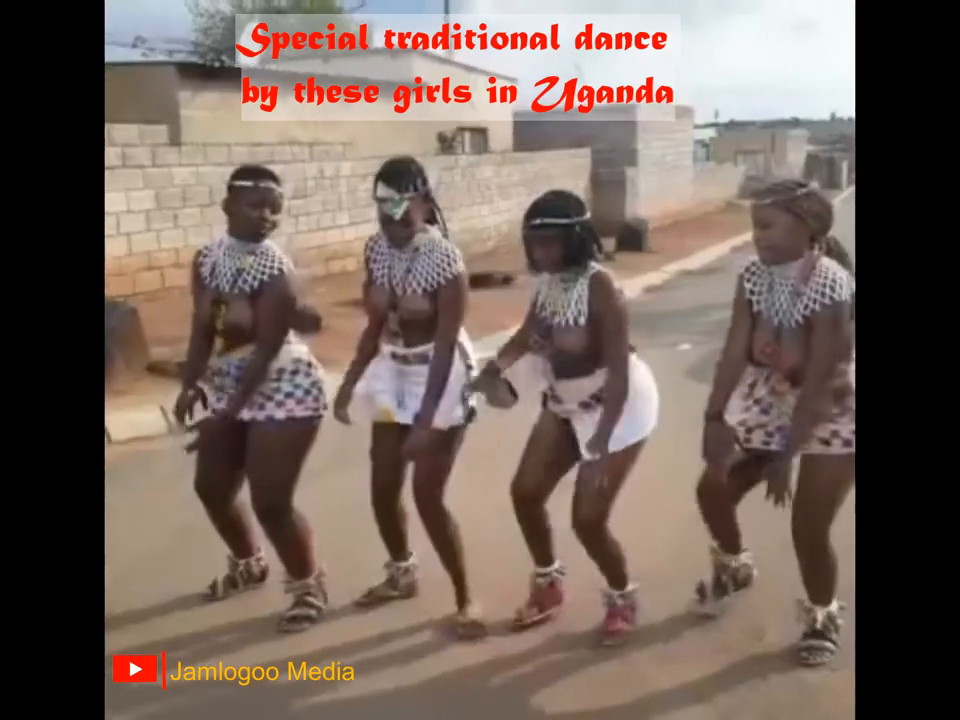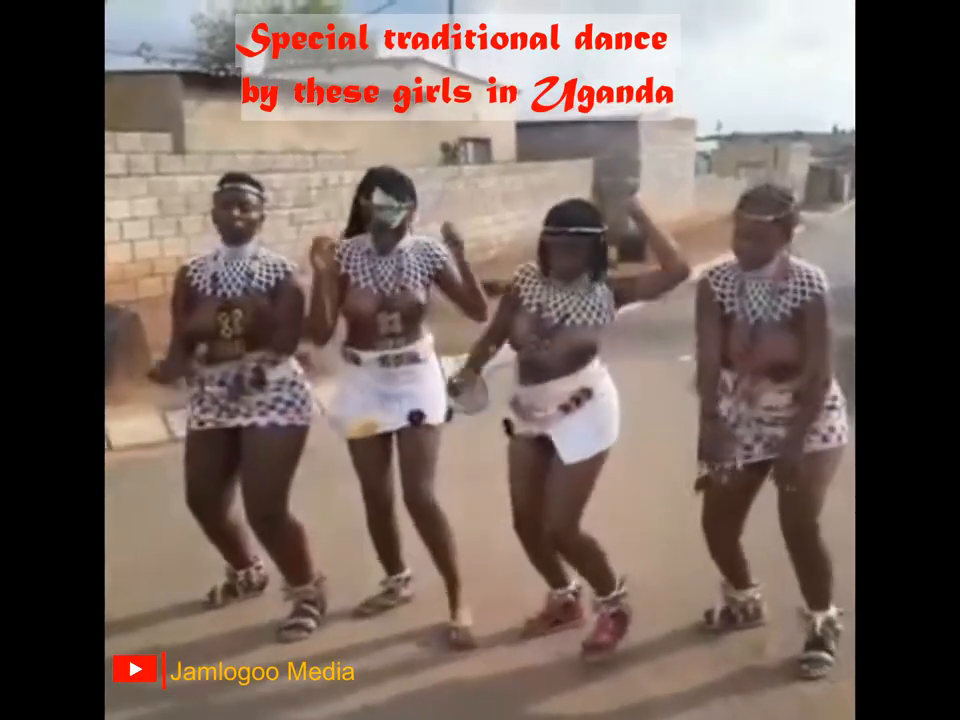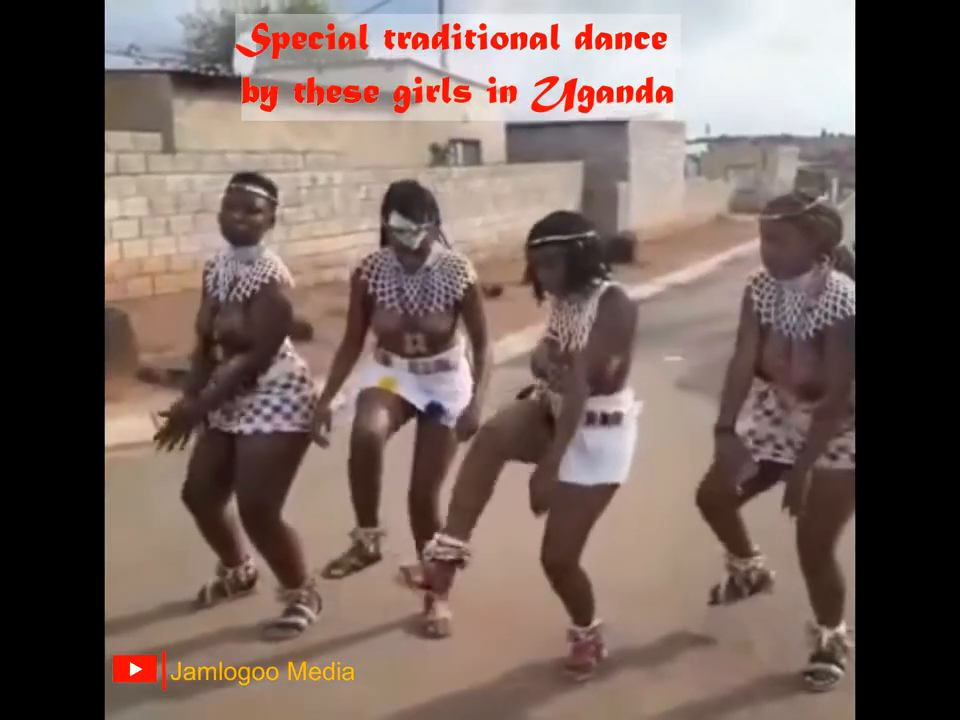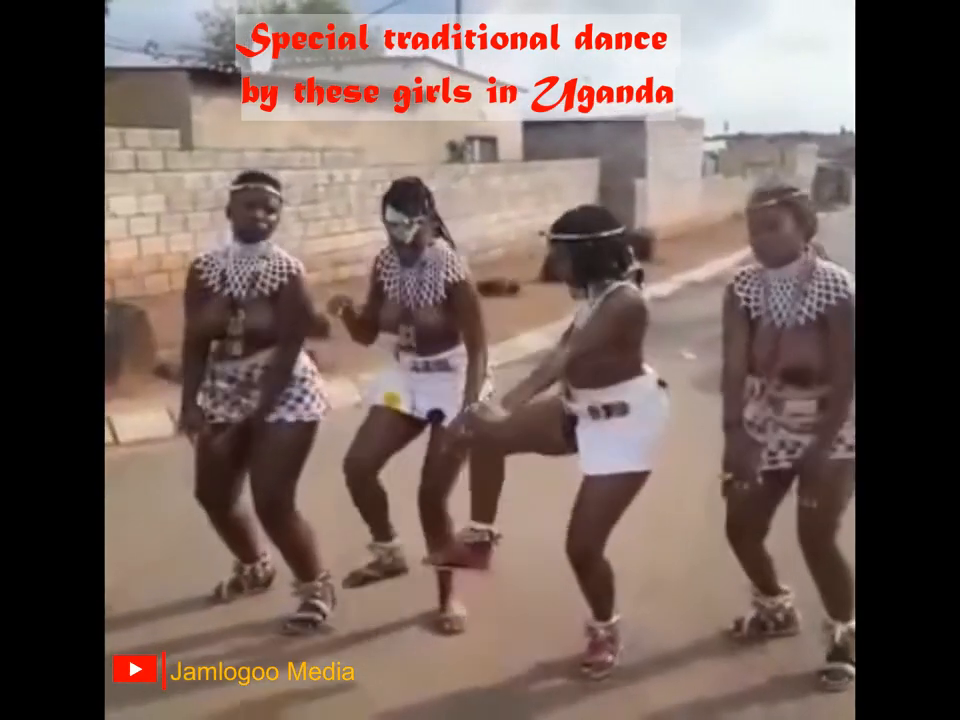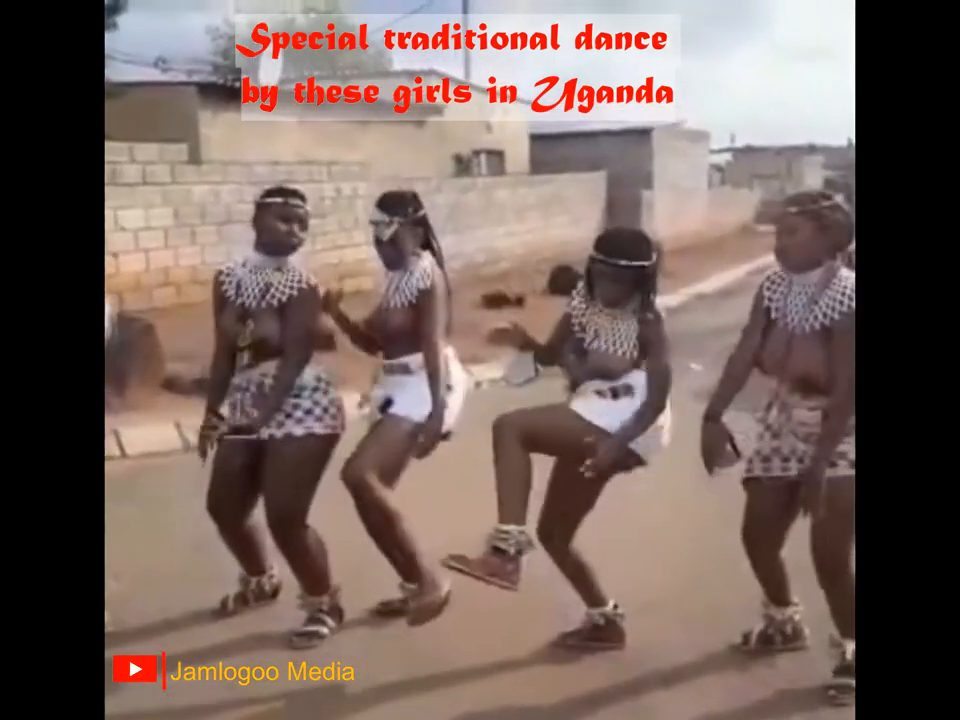
dt=0.7s
person 1, frame 1
left shoulder: (831, 286)
right shoulder: (753, 276)
left elbow: (818, 381)
right elbow: (734, 352)
left wrist: (785, 456)
right wrist: (714, 418)
left hip: (834, 415)
right hip: (772, 403)
left knee: (808, 527)
right knee: (712, 490)
left ankle: (823, 617)
right ankle: (733, 569)
person 1, frame 2
left shoulder: (807, 283)
right shoulder: (716, 283)
left elbow: (818, 371)
right elbow: (709, 356)
left wrist: (796, 441)
right wrist: (709, 420)
left hip: (807, 417)
right hip: (743, 417)
left knee: (799, 524)
right knee: (717, 522)
left ankle: (823, 624)
right ankle: (744, 602)
person 1, frame 3
left shoulder: (842, 302)
right shoulder: (760, 289)
left elbow: (835, 396)
right elbow: (742, 362)
left wrist: (803, 468)
right wrist: (725, 433)
left hip: (839, 434)
right hip: (780, 419)
left knee: (813, 543)
right knee: (713, 495)
left ankle: (833, 639)
right ankle: (750, 569)
person 1, frame 4
left shoulder: (835, 287)
right shoulder: (743, 287)
left elbow: (844, 375)
right elbow: (735, 361)
left wrist: (821, 449)
right wrist: (734, 432)
left hip: (831, 426)
right hip: (769, 423)
left knee: (817, 536)
right knee: (741, 526)
left ankle: (846, 635)
right ankle: (776, 609)
person 1, frame 5
left shoulder: (849, 298)
right shoulder: (774, 287)
left elbow: (847, 389)
right elbow: (745, 354)
left wrist: (819, 464)
right wrist: (713, 418)
left hip: (841, 439)
right hip: (786, 429)
left knee: (830, 555)
right knee: (757, 535)
left ankle: (851, 650)
right ankle: (784, 623)
person 2, frame 1
left shoulder: (275, 271)
right shoulder: (206, 258)
left elbow: (265, 350)
right elbow: (203, 326)
left wrist: (226, 415)
right wrist: (191, 385)
left hip: (282, 390)
right hip: (230, 387)
left knee: (270, 502)
right knee: (211, 488)
left ankle: (308, 586)
right ankle: (248, 564)
person 2, frame 2
left shoulder: (279, 272)
right shoulder: (191, 274)
left elbow: (287, 343)
right elbow: (182, 339)
left wrist: (261, 322)
right wrist: (172, 365)
left hip: (272, 398)
right hip: (213, 400)
left knee: (265, 509)
right knee: (203, 501)
left ankle: (308, 593)
right ankle: (246, 572)
person 2, frame 3
left shoulder: (271, 279)
right shoulder: (216, 267)
left elbow: (257, 359)
right elbow: (207, 344)
left wrist: (200, 406)
right wrist: (188, 399)
left hip: (276, 401)
right hip: (228, 400)
left knee: (256, 511)
right knee: (199, 496)
left ankle: (302, 593)
right ankle: (237, 570)
person 2, frame 4
left shoulder: (287, 273)
right shoulder: (204, 270)
left elbow: (288, 349)
right elbow: (196, 340)
left wrist: (257, 413)
right wrist: (189, 402)
left hip: (285, 396)
right hip: (225, 395)
left knee: (273, 503)
right knee: (212, 494)
left ankle: (317, 588)
right ankle: (254, 567)
person 2, frame 5
left shoulder: (301, 288)
right shoulder: (227, 279)
left elbow: (294, 363)
right elbow: (225, 349)
left wrist: (259, 417)
right wrist: (214, 411)
left hip: (300, 411)
right hip: (247, 409)
left knee: (284, 516)
right knee: (223, 507)
left ankle: (324, 603)
right ankle: (260, 580)
person 3, frame 1
left shoulder: (445, 259)
right shoulder: (376, 250)
left elbow: (446, 344)
right elbow: (375, 324)
left wrist: (427, 419)
right wrist: (351, 382)
left hip: (439, 380)
right hip: (391, 376)
left knee: (428, 496)
right knee: (383, 487)
left ankle: (464, 598)
right ankle: (402, 572)
person 3, frame 2
left shoulder: (428, 253)
right shoulder: (341, 257)
left elbow: (478, 311)
right elbow: (319, 335)
left wrist: (459, 258)
right wrist: (318, 275)
left hip: (416, 381)
right hip: (362, 384)
left knee: (420, 496)
right knee: (376, 497)
left ankle: (457, 600)
right ankle: (397, 581)
person 3, frame 3
left shoulder: (458, 271)
right shoulder: (369, 271)
left elbow: (481, 341)
right elbow: (353, 341)
left wrist: (476, 400)
right wrist: (325, 400)
left hip: (445, 383)
right hip: (390, 375)
left knee: (423, 495)
right knee: (365, 438)
right ankle: (367, 540)
person 3, frame 4
left shoulder: (451, 267)
right shoulder: (385, 264)
left elbow: (477, 346)
right elbow: (367, 332)
left wrist: (468, 410)
right wrist: (347, 312)
left hip: (453, 382)
right hip: (405, 379)
left knee: (432, 495)
right knee: (357, 465)
left ankle: (448, 596)
right ankle: (388, 552)
person 3, frame 5
left shoulder: (427, 275)
right shoulder: (396, 277)
left elbow: (434, 347)
right elbow: (376, 344)
left wrist: (438, 413)
right wrist: (339, 317)
left hip: (424, 390)
right hip: (396, 389)
left knee: (358, 474)
right knee: (368, 487)
left ankle: (429, 580)
right ankle: (413, 585)
person 4, frame 1
left shoulder: (598, 286)
right shoulder: (548, 280)
left elbow: (619, 366)
right elbow: (529, 335)
left wrist: (602, 437)
right wrist: (493, 368)
left hip: (612, 407)
right hip: (566, 401)
left knee: (587, 518)
right knee: (526, 491)
left ankle: (622, 598)
right ankle: (547, 583)
person 4, frame 2
left shoulder: (606, 291)
right shoulder: (527, 280)
left elbow: (678, 271)
right elbow: (495, 333)
left wrist: (639, 213)
right wrist: (470, 368)
left hip: (582, 412)
right hip: (530, 412)
left knee: (560, 528)
right knee: (526, 521)
left ankle: (612, 603)
right ankle: (564, 599)
person 4, frame 3
left shoulder: (614, 304)
right shoulder: (560, 301)
left elbow: (581, 383)
left wrist: (551, 465)
right wrist: (516, 412)
left hip: (597, 434)
right hip: (551, 413)
left knee: (558, 557)
right knee: (493, 439)
left ankle: (588, 635)
right ankle: (446, 555)
person 4, frame 4
left shoulder: (623, 302)
right shoulder: (600, 290)
left elbow: (567, 357)
left wrist: (507, 406)
left hip: (626, 425)
right hip: (583, 410)
left knee: (583, 545)
right knee: (487, 434)
left ankle: (605, 632)
right ankle: (477, 541)
person 4, frame 5
left shoulder: (647, 322)
right shoulder: (581, 303)
left elbow: (657, 395)
right elbow: (549, 354)
left wrist: (615, 440)
right wrist: (523, 342)
left hip: (628, 423)
right hip: (590, 423)
left knee: (509, 427)
right knee: (553, 534)
left ankle: (505, 552)
right ankle: (605, 621)
